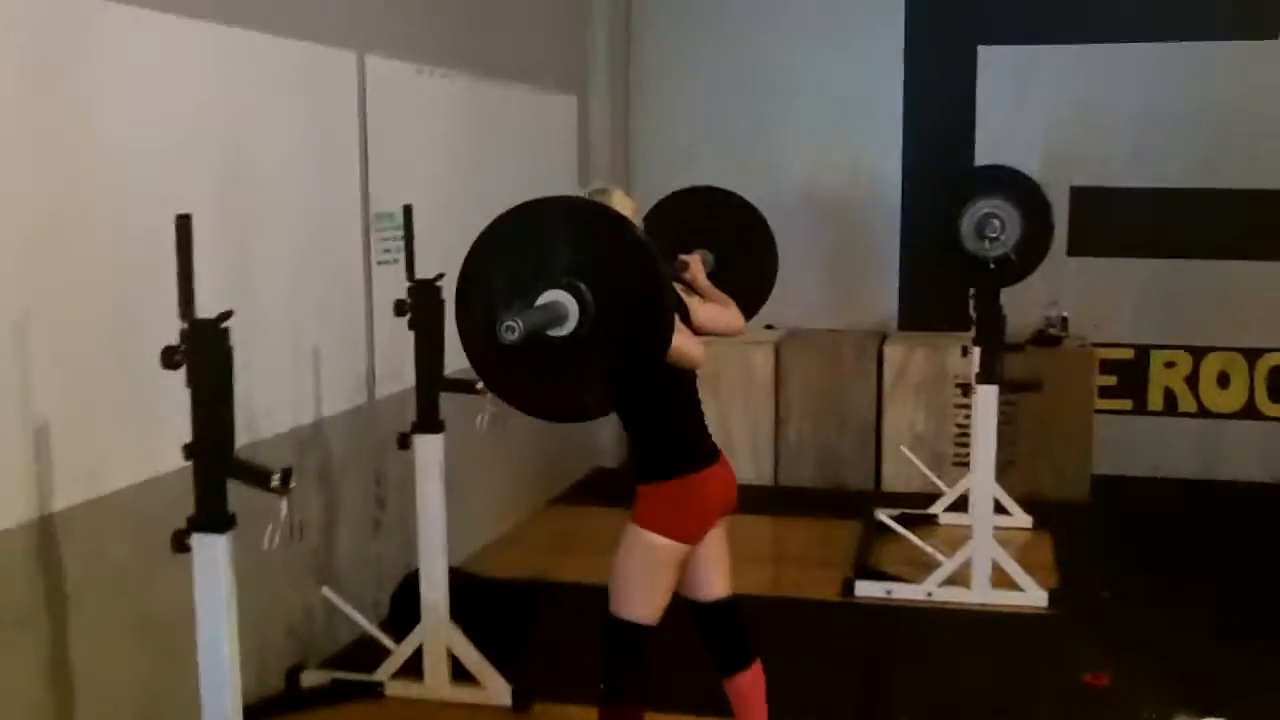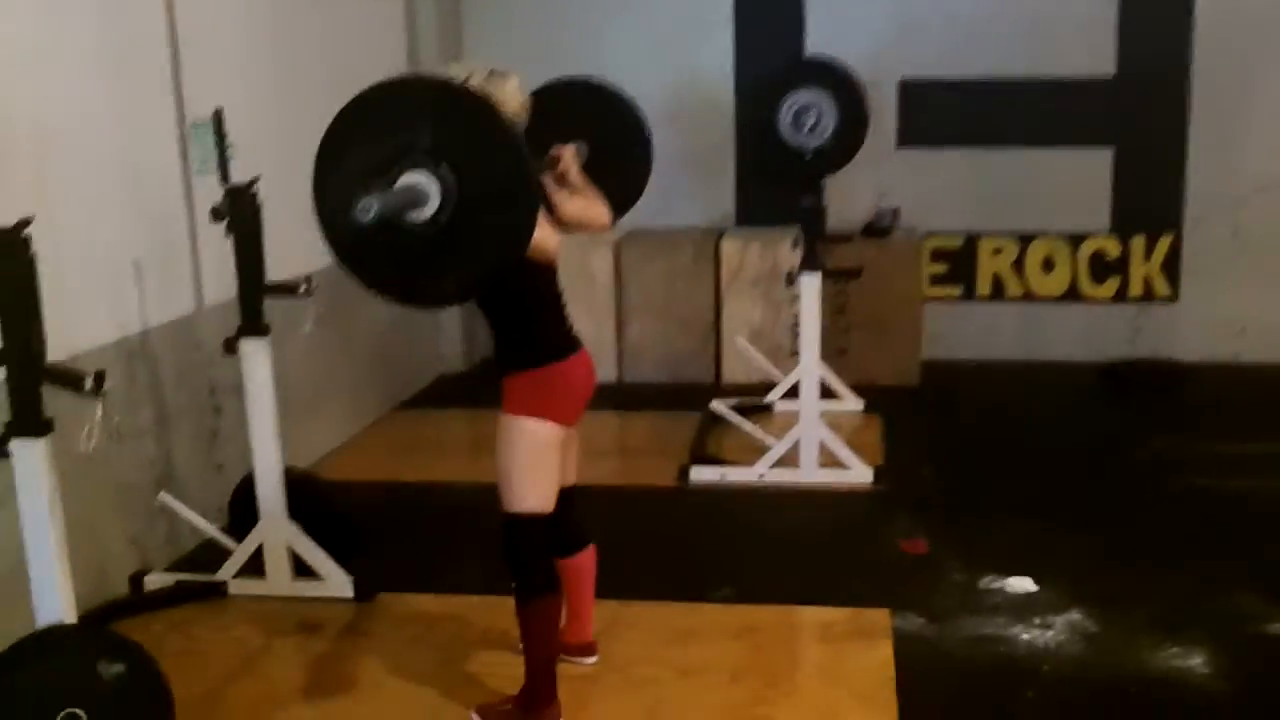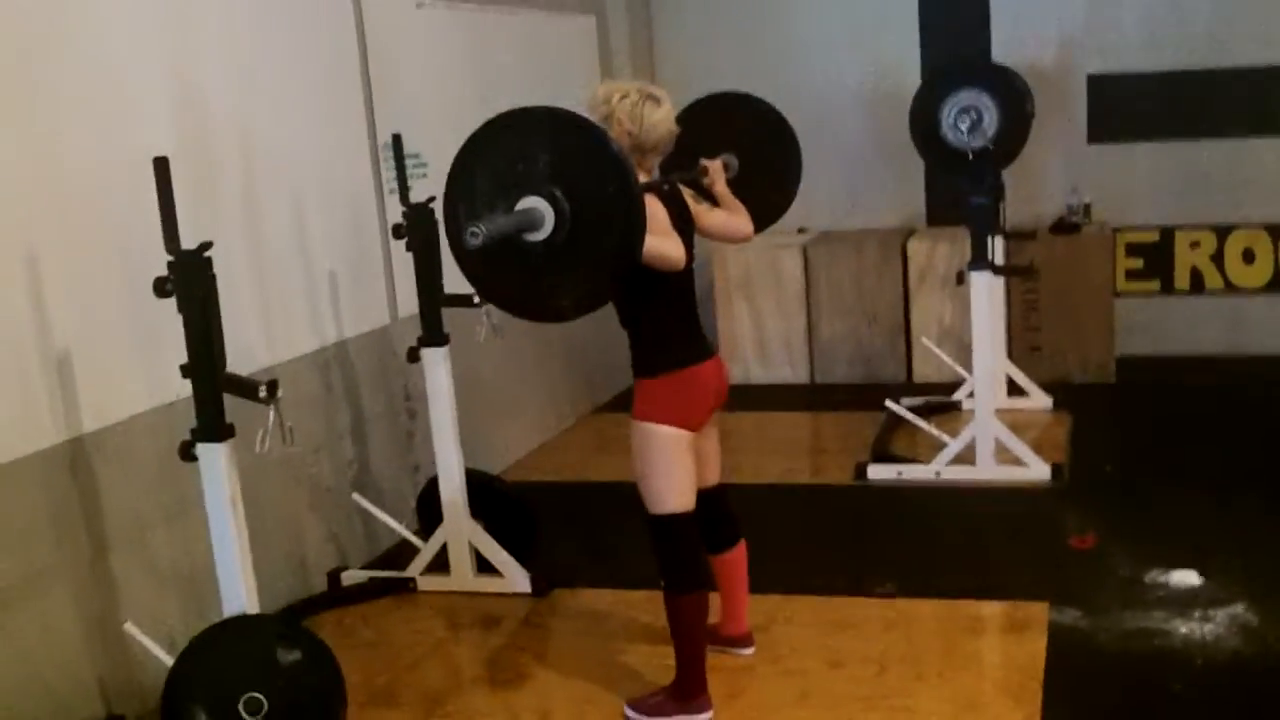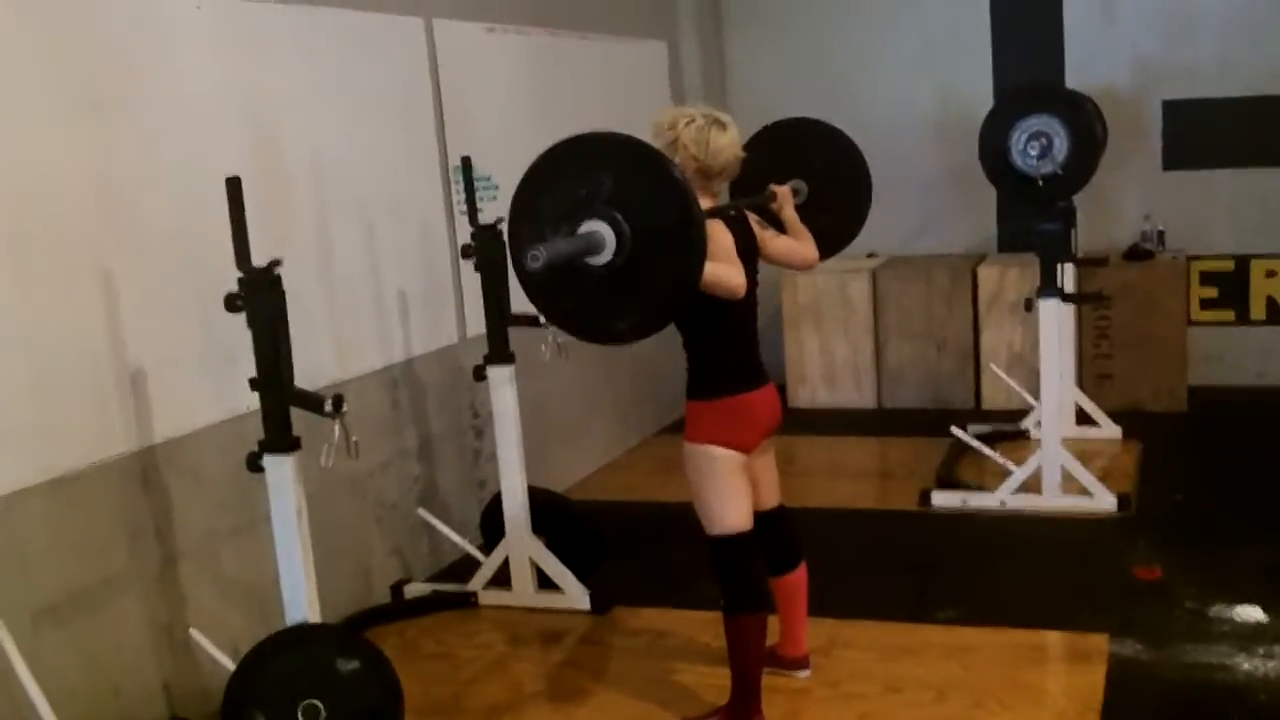
dt=1s
person 1, frame 1
right shoulder: (667, 292)
left elbow: (691, 353)
right elbow: (735, 319)
right wrist: (697, 278)
left hip: (675, 490)
right hip: (706, 477)
left knee: (625, 640)
right knee: (718, 620)
person 1, frame 2
right shoulder: (529, 178)
left elbow: (546, 244)
right elbow: (600, 215)
right wrist: (570, 170)
left hip: (538, 380)
right hip: (566, 365)
left knee: (526, 538)
right knee: (559, 514)
right ankle: (577, 634)
person 1, frame 3
right shoulder: (674, 193)
left elbow: (671, 254)
right elbow: (742, 227)
right wrist: (718, 181)
left hip: (668, 384)
right hip: (701, 370)
left knee: (673, 536)
right knee: (711, 508)
right ankle: (735, 626)
person 1, frame 4
left shoulder: (700, 228)
right shoulder: (740, 220)
left elbow: (731, 283)
right elbow: (807, 255)
right wrist: (787, 208)
left hip: (721, 410)
right hip: (757, 396)
left knee: (735, 556)
right knee: (773, 529)
right ankle: (792, 649)
